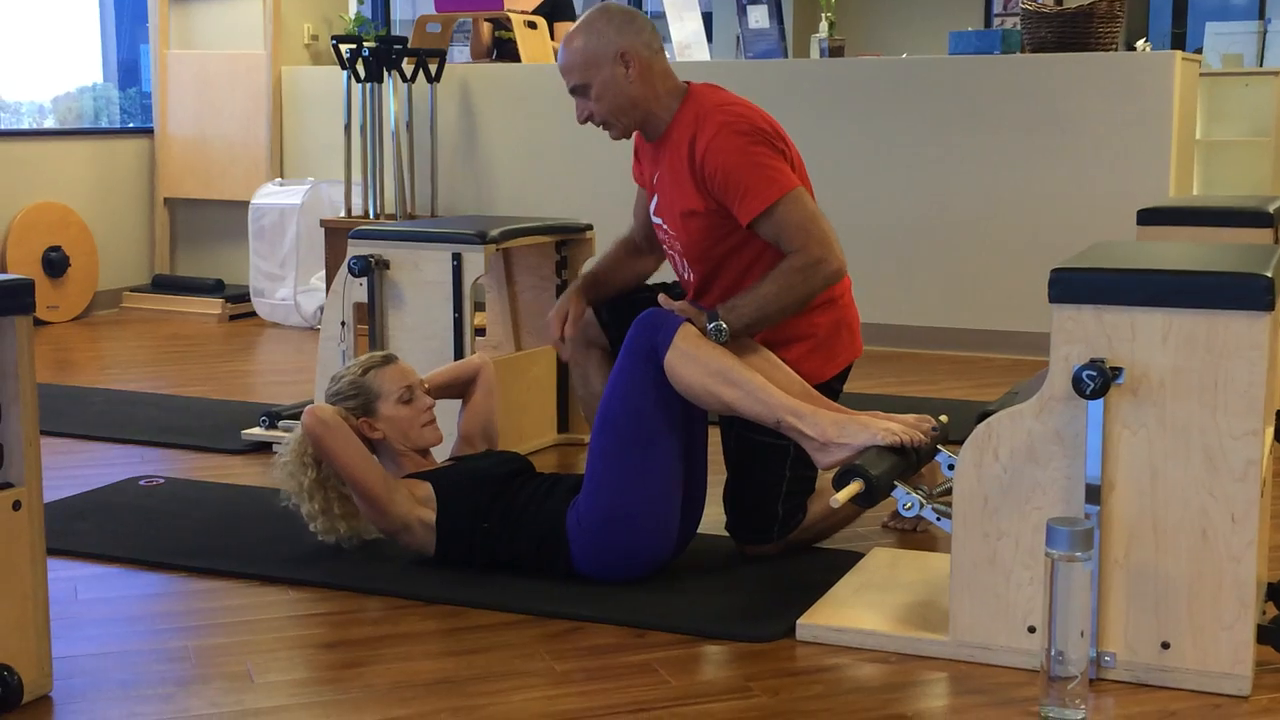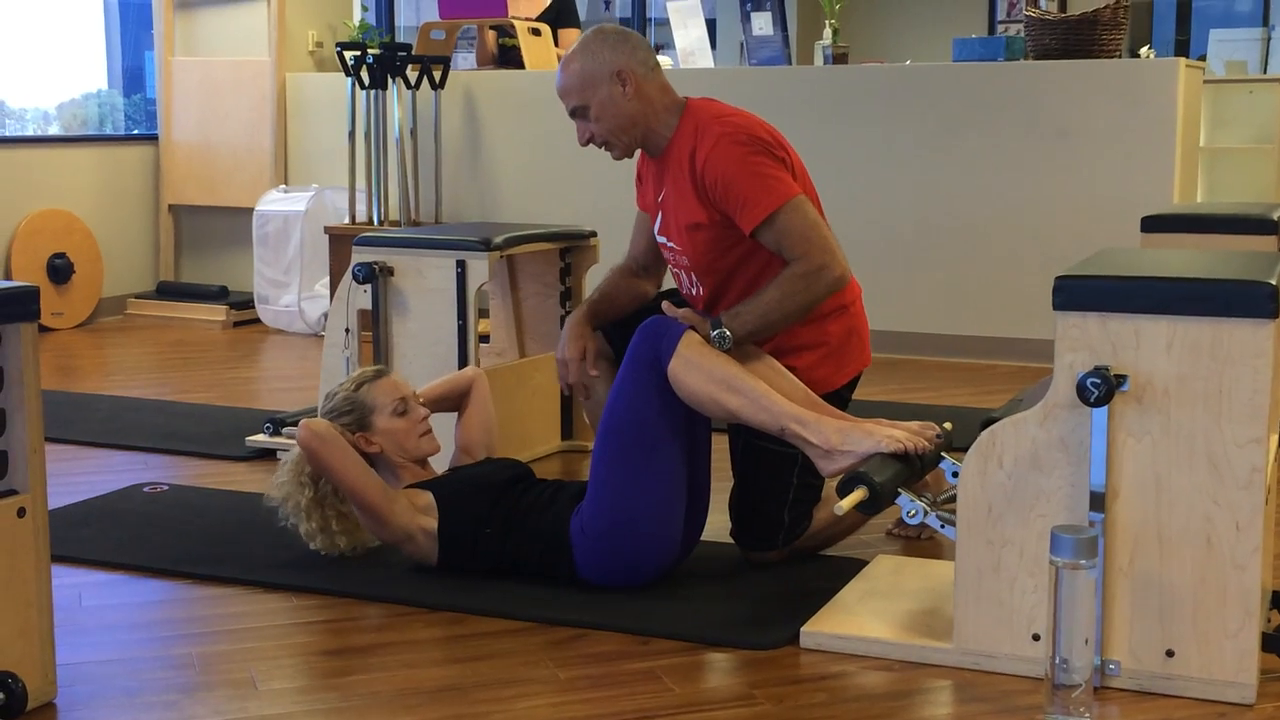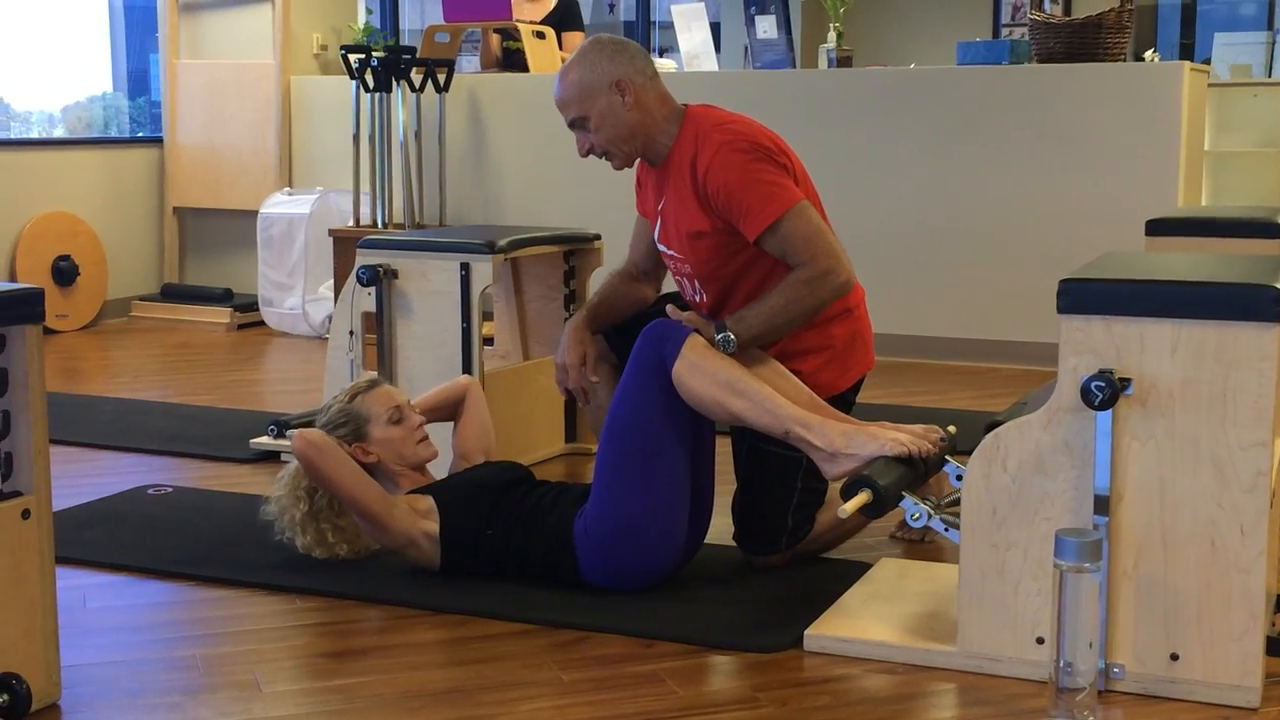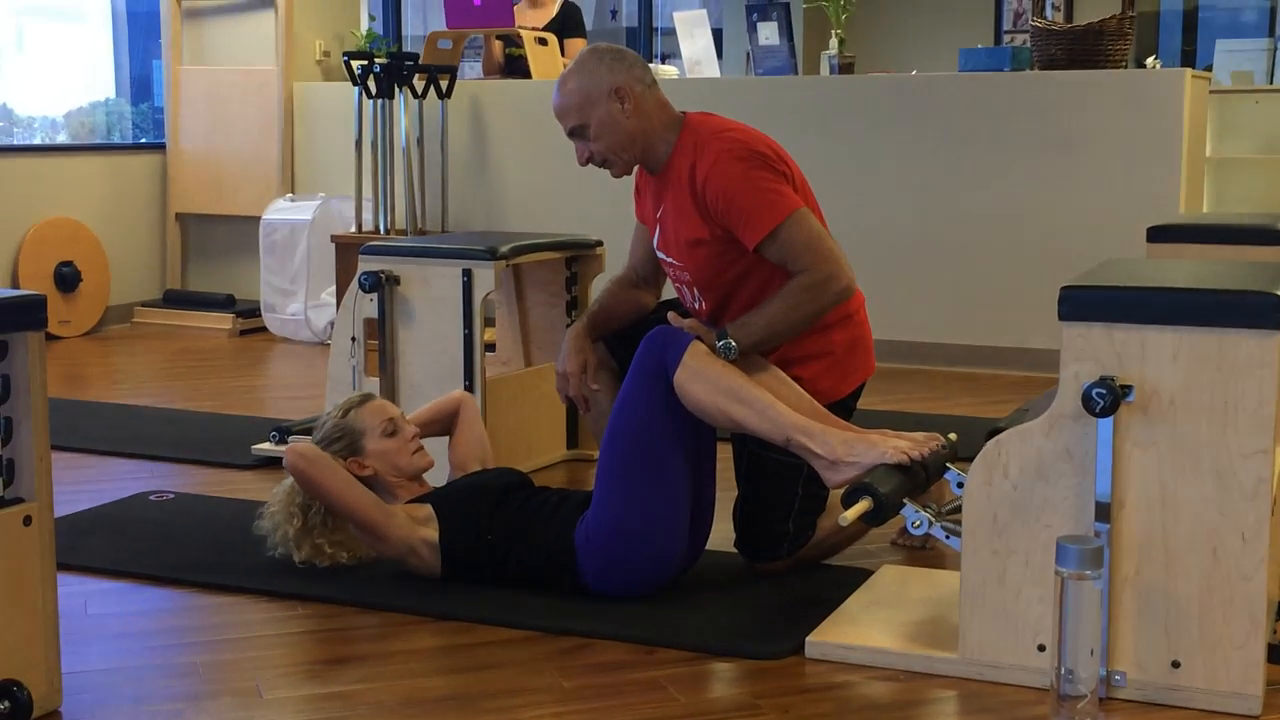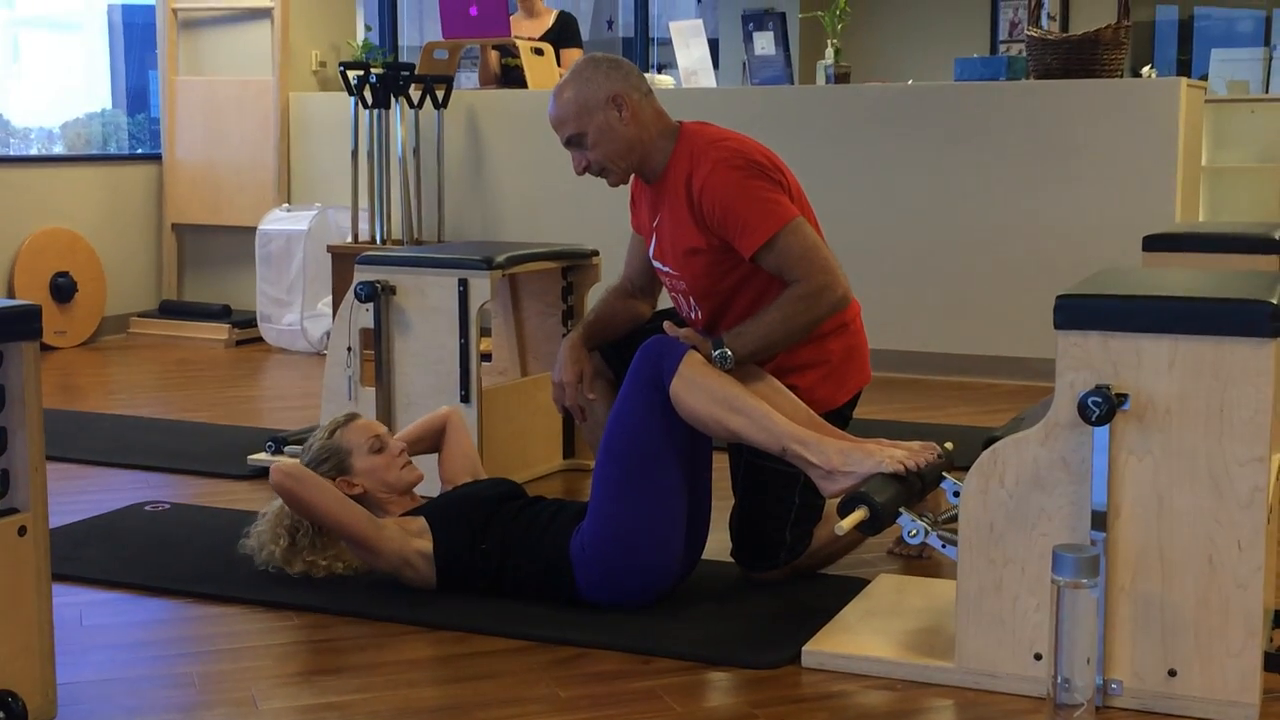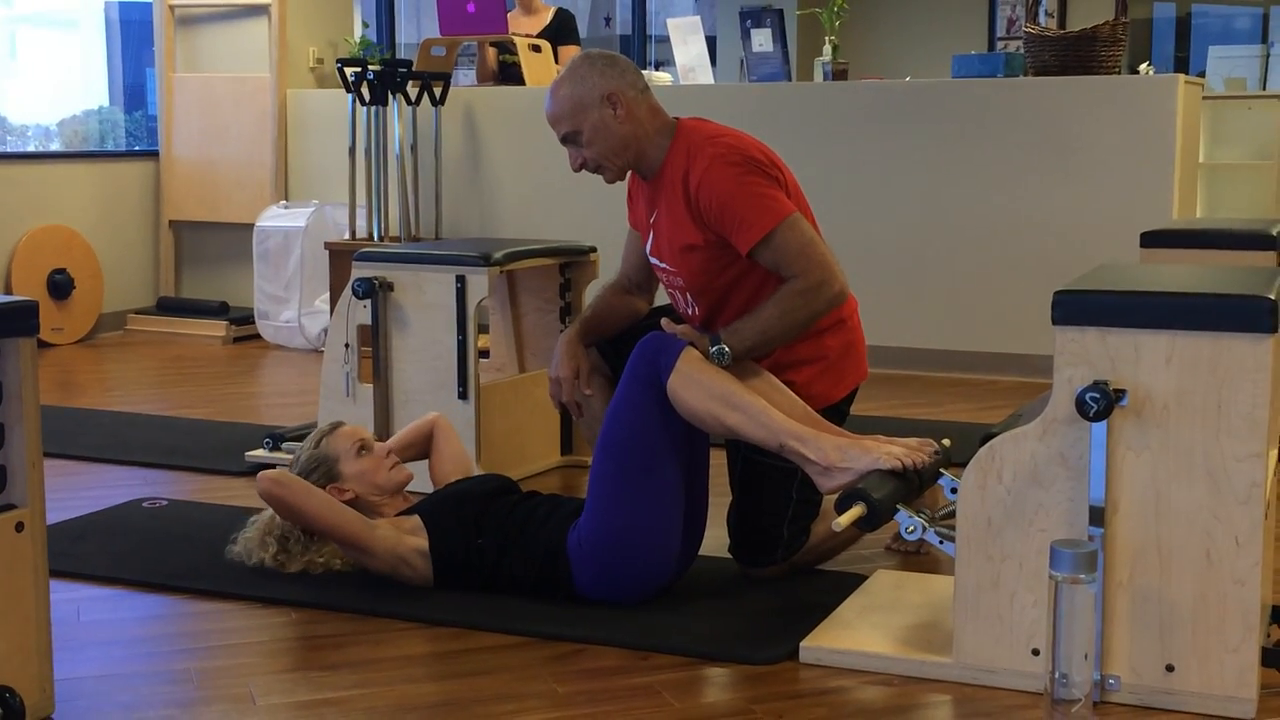
dt=0.4s
person 1, frame 1
left shoulder: (460, 464)
right shoulder: (400, 508)
left elbow: (480, 367)
right elbow: (316, 419)
left wrist: (413, 384)
right wrist: (381, 400)
left hip: (649, 525)
right hip: (604, 540)
left knee: (693, 330)
right knee: (654, 332)
left ankle: (848, 428)
right ankle: (819, 432)
person 1, frame 2
left shoulder: (462, 475)
right shoulder: (402, 518)
left elbow: (473, 377)
right elbow: (311, 431)
left wrist: (407, 396)
right wrist: (380, 413)
left hip: (653, 530)
right hip: (610, 545)
left knee: (701, 333)
right knee: (658, 338)
left ankle: (857, 435)
right ankle: (825, 439)
person 1, frame 3
left shoulder: (461, 480)
right shoulder: (403, 523)
left elbow: (467, 387)
right elbow: (306, 443)
left wrist: (400, 405)
right wrist: (375, 424)
left hip: (654, 534)
right hip: (612, 548)
left knee: (696, 341)
right knee: (662, 341)
left ankle: (846, 439)
right ankle: (827, 442)
person 1, frame 4
left shoulder: (461, 491)
right shoulder: (401, 533)
left elbow: (461, 401)
right elbow: (298, 455)
left wrist: (398, 422)
right wrist: (358, 438)
left hip: (653, 541)
right hip: (614, 555)
left knee: (701, 346)
right knee: (664, 349)
left ankle: (849, 449)
right ankle: (828, 451)
person 1, frame 5
left shoulder: (452, 504)
right shoulder: (395, 546)
left elbow: (449, 416)
right elbow: (283, 474)
left wrist: (391, 443)
right wrist: (360, 460)
left hip: (651, 549)
right hip: (609, 565)
left knee: (698, 354)
right knee: (660, 359)
left ankle: (845, 455)
right ankle: (826, 460)
person 1, frame 6
left shoulder: (446, 503)
right shoulder: (390, 545)
left elbow: (436, 421)
right elbow: (271, 482)
left wrist: (381, 452)
right wrist: (342, 465)
left hip: (644, 545)
right hip: (607, 561)
left knee: (694, 352)
right knee: (657, 354)
left ankle: (848, 450)
right ankle: (824, 455)
person 2, frame 1
left shoulder: (726, 135)
right shoulder: (651, 135)
left elbow: (822, 262)
right elbow: (642, 245)
left wrist: (714, 325)
right wrist: (580, 293)
left hip: (790, 344)
right hip: (722, 317)
left knee: (760, 538)
right knee: (589, 325)
person 2, frame 2
left shoulder: (725, 146)
right shoulder: (654, 154)
left elbow: (825, 270)
right elbow: (641, 271)
left wrist: (716, 333)
right wrist: (582, 318)
left hip: (800, 354)
right hip: (730, 329)
left knee: (765, 544)
right knee: (594, 337)
person 2, frame 3
left shoulder: (727, 153)
right shoulder: (653, 160)
left elbow: (830, 274)
right elbow: (640, 276)
left wrist: (721, 337)
right wrist: (581, 323)
left hip: (804, 356)
right hip: (732, 333)
left knee: (768, 546)
right knee: (595, 343)
person 2, frame 4
left shoulder: (726, 160)
right shoulder: (652, 166)
left elbow: (830, 281)
right elbow: (640, 283)
left wrist: (723, 344)
right wrist: (581, 331)
left hip: (804, 361)
right hip: (731, 337)
left knee: (769, 554)
right knee: (597, 351)
person 2, frame 5
left shoulder: (723, 170)
right shoulder: (647, 177)
left elbow: (826, 290)
right elbow: (635, 293)
left wrist: (719, 353)
right wrist: (577, 341)
left hip: (800, 371)
right hip: (725, 346)
left knee: (765, 562)
right knee: (592, 361)
person 2, frame 6
left shoulder: (719, 165)
right shoulder: (644, 173)
left elbow: (823, 286)
right elbow: (632, 289)
left wrist: (716, 349)
right wrist: (575, 336)
left hip: (798, 368)
right hip: (722, 343)
left knee: (763, 558)
right knee: (588, 357)
